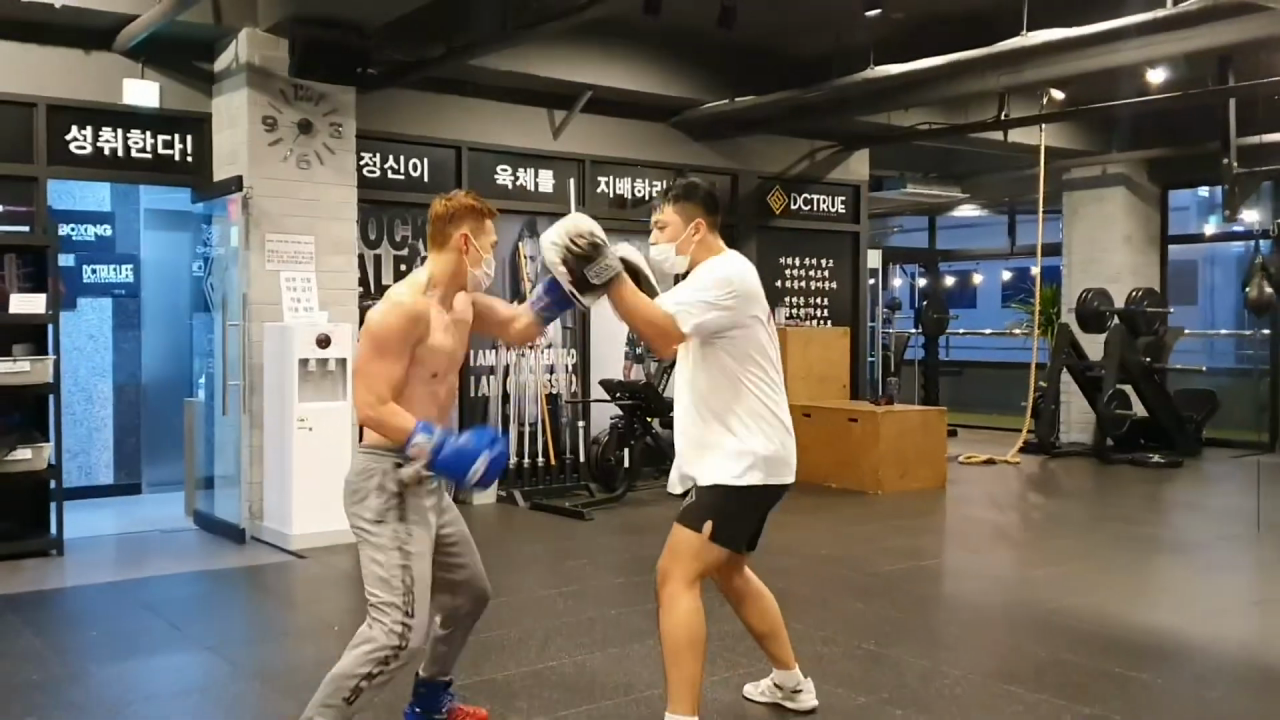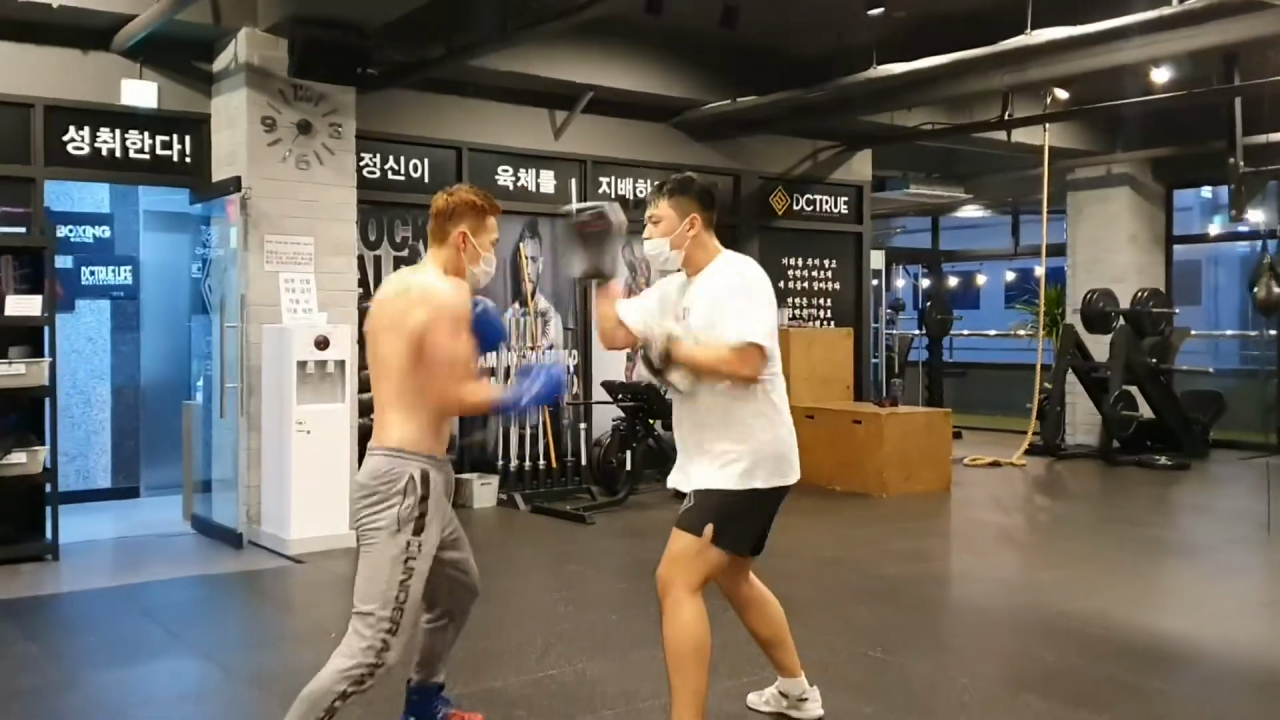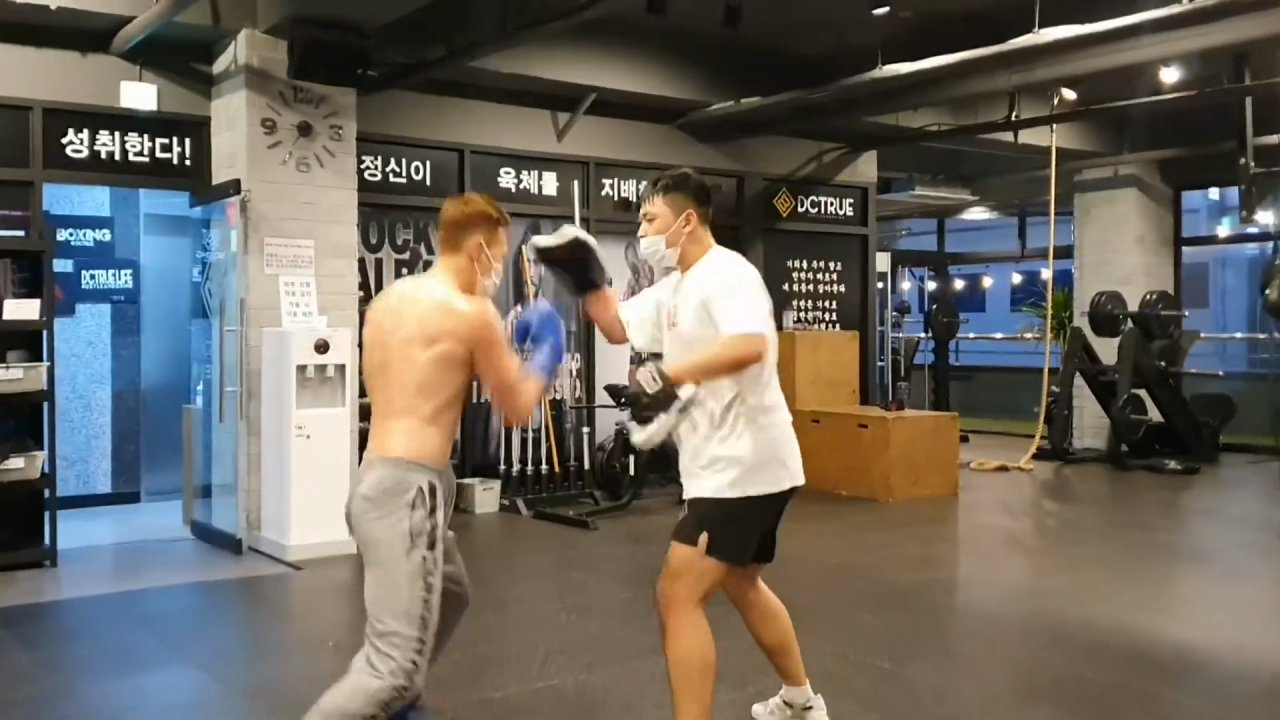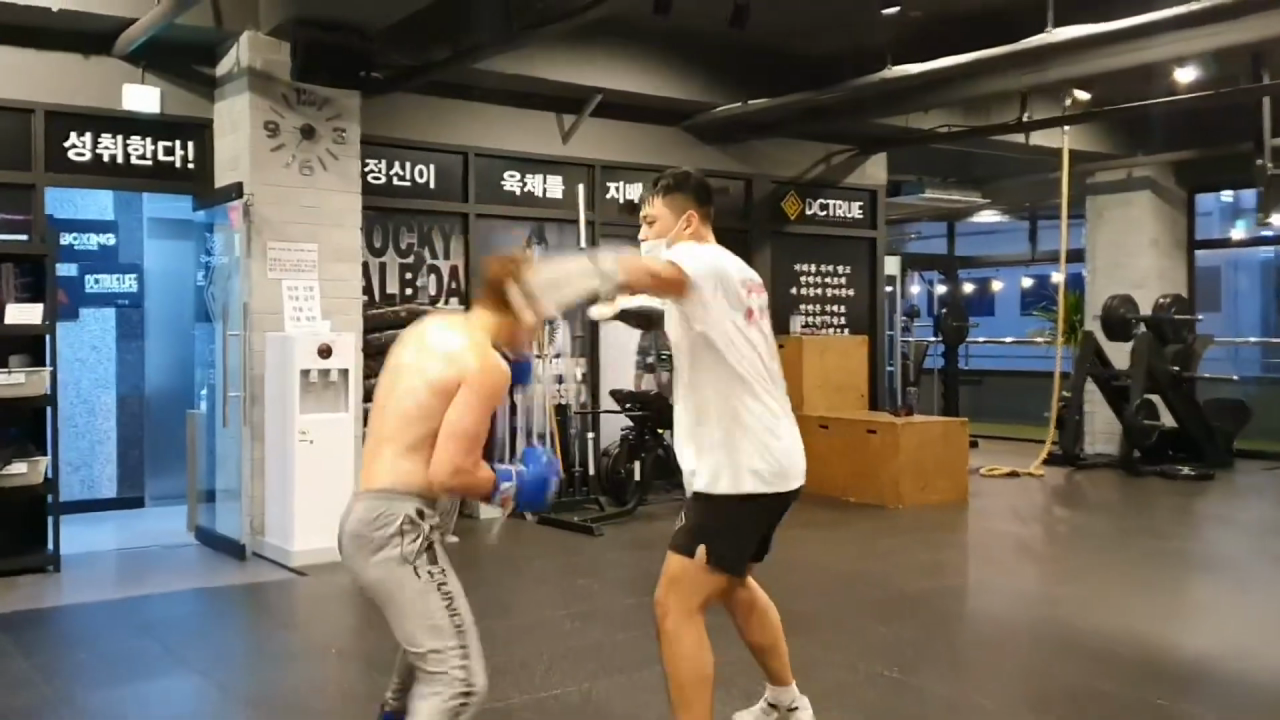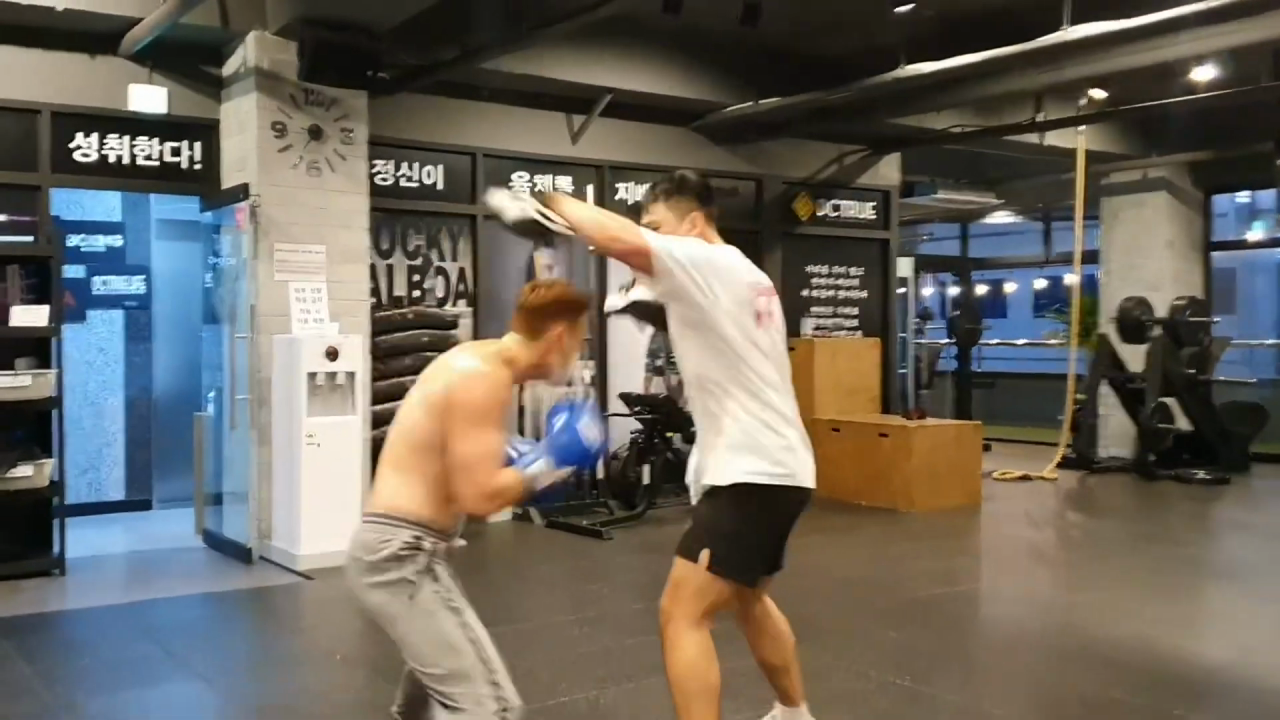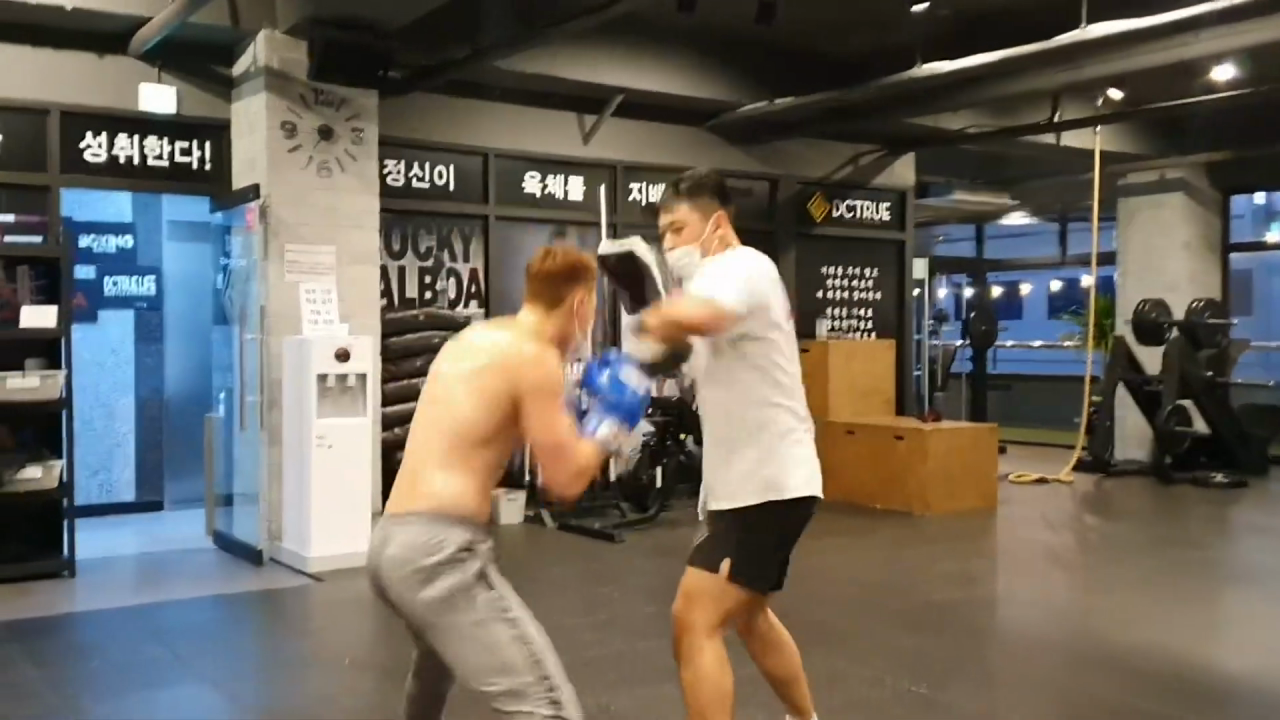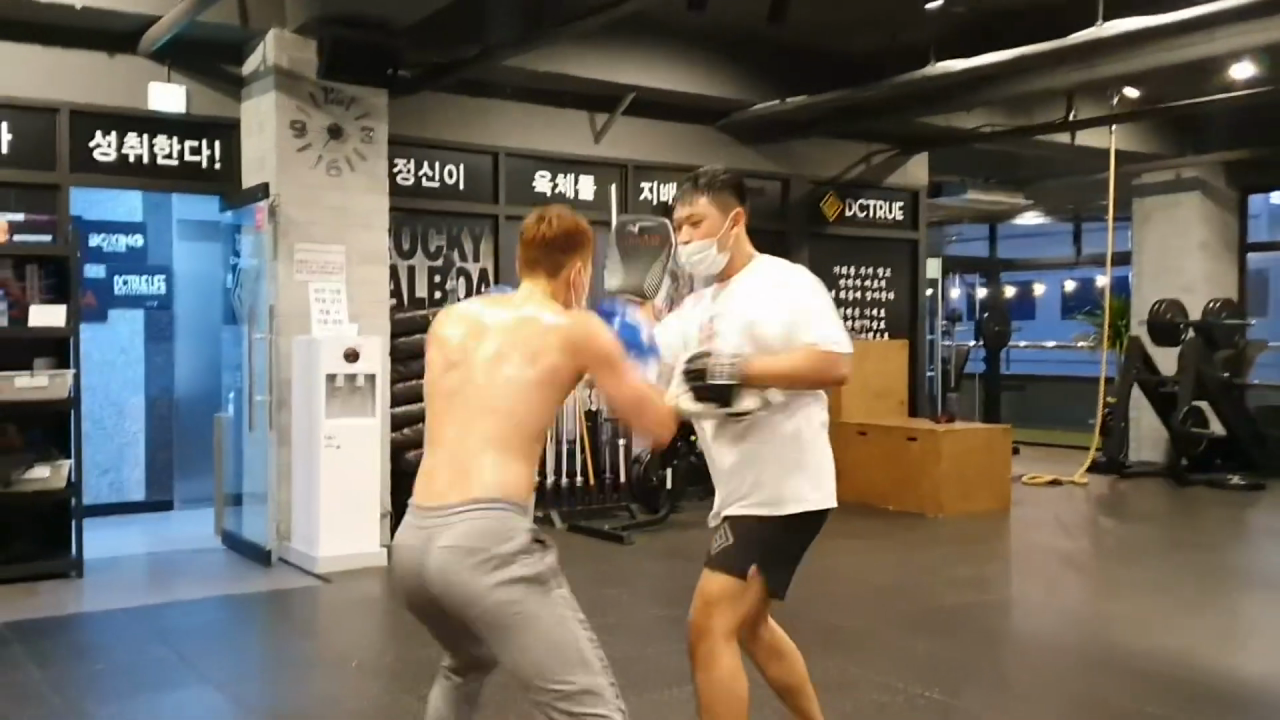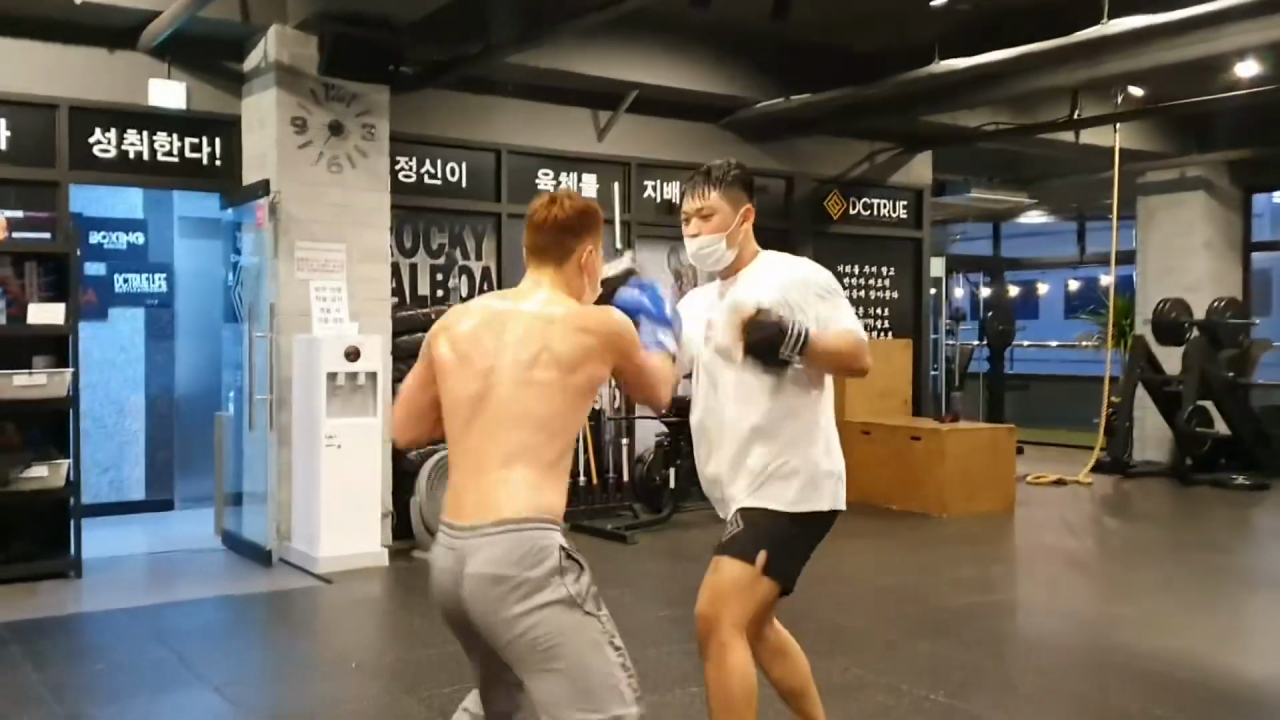
dt=0.1s
person 1, frame 1
left shoulder: (730, 275)
right shoulder: (694, 281)
left elbow: (665, 329)
right elbow: (663, 342)
left wrist: (612, 276)
right wrist: (615, 283)
left hip: (746, 459)
right hip: (723, 459)
left knee: (677, 575)
right knee: (727, 570)
person 1, frame 2
left shoulder: (739, 279)
right shoulder: (671, 288)
left elbow: (745, 364)
right elbow: (614, 334)
left wrist: (671, 348)
left hip: (748, 463)
right hip: (718, 464)
left knee: (677, 581)
right knee: (731, 575)
person 1, frame 3
left shoulder: (730, 272)
right shoulder: (674, 290)
left elbow: (750, 350)
right elbow: (621, 330)
left wrist: (668, 377)
right wrist: (590, 277)
left hip: (745, 468)
right hip: (740, 466)
left knee: (678, 597)
right knee: (741, 583)
person 1, frame 4
left shoulder: (706, 262)
right shoulder: (731, 278)
left elbow: (656, 275)
left hip: (742, 471)
right hip: (762, 465)
left knee: (676, 605)
right knee: (734, 584)
person 1, frame 5
left shoulder: (703, 262)
right shoulder: (748, 278)
left elbow: (628, 240)
left wrist: (548, 209)
right wrist: (668, 311)
left hip: (752, 473)
right hip: (776, 468)
left knee: (681, 614)
right knee: (748, 598)
person 1, frame 6
left shoulder: (745, 269)
right shoulder: (738, 282)
left elbow: (694, 317)
left wrist: (649, 323)
left hip: (764, 486)
right hip: (758, 480)
left knee: (693, 624)
right knee: (744, 615)
person 1, frame 7
left shoulder: (784, 283)
right shoulder: (697, 307)
left elbow: (832, 365)
left wrist: (742, 371)
left hip: (780, 492)
right hip: (744, 493)
left knee: (708, 629)
right knee: (745, 622)
person 1, frame 8
left shoulder: (797, 277)
right shoulder: (699, 303)
left elbow: (858, 356)
left wrist: (796, 341)
left hip: (792, 486)
right hip: (747, 491)
left knee: (718, 621)
right knee: (750, 623)
person 2, frame 1
right shoulder: (404, 308)
left elbow: (516, 330)
right elbow: (371, 407)
right wrist: (441, 447)
left hip: (421, 481)
right hip: (388, 480)
left knee: (469, 593)
right knee: (396, 628)
person 2, frame 2
left shoulder: (400, 285)
right shoulder: (445, 298)
right elbow: (455, 398)
left wrist: (469, 327)
right wrist: (522, 393)
left hip: (412, 479)
right hip: (405, 482)
left knee: (460, 587)
right knee: (376, 642)
person 2, frame 3
left shoulder: (389, 296)
right shoulder: (472, 314)
right elbow: (518, 406)
right wrist: (542, 356)
left hip: (381, 486)
right hip: (407, 496)
left knee: (448, 600)
right knee: (394, 664)
person 2, frame 4
left shoulder: (429, 329)
right shoulder: (485, 365)
right elbow: (448, 472)
right wrist: (504, 485)
left hip: (370, 514)
right hip: (396, 522)
left knee: (434, 630)
person 2, frame 5
left shoulder: (476, 358)
right shoulder: (483, 379)
right elbow: (475, 498)
left wrist: (523, 454)
right wrist: (550, 464)
left hip: (382, 542)
right hip: (397, 551)
left knee: (432, 648)
person 2, frame 6
left shoulder: (473, 338)
right shoulder: (536, 361)
right elbow: (565, 483)
left wrist: (562, 425)
right wrist: (611, 420)
left hip: (394, 543)
right hip: (439, 548)
left knee: (446, 645)
person 2, frame 7
left shoulder: (450, 322)
right shoulder: (578, 331)
right elbow: (658, 426)
right wrist: (631, 360)
left hip: (417, 541)
right hip: (489, 544)
left knee: (467, 665)
person 2, frame 8
left shoulder: (455, 324)
right shoulder: (601, 326)
left elbow: (406, 431)
right elbow: (658, 392)
right wrist: (659, 331)
left hip: (453, 556)
right hip: (524, 558)
